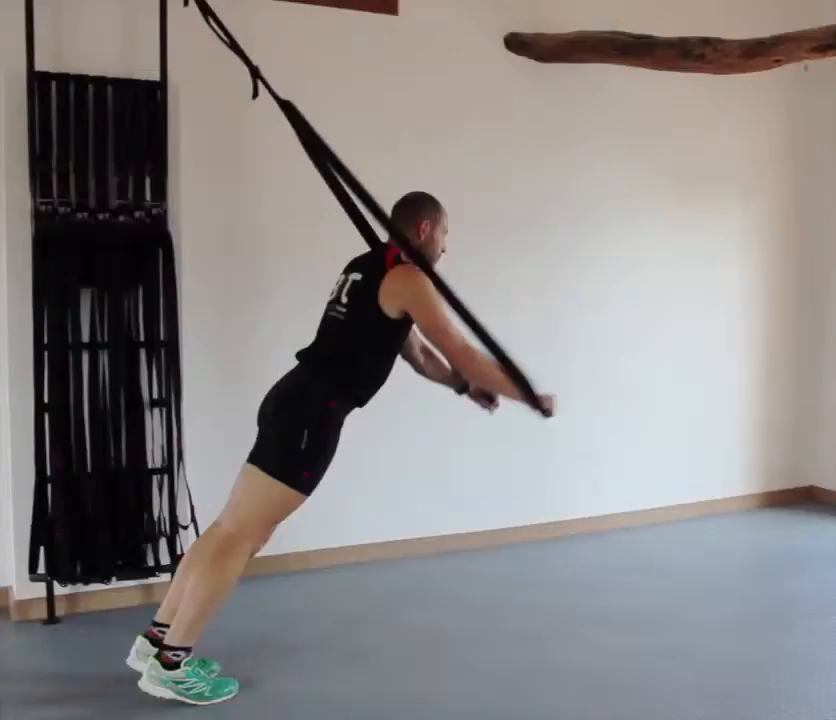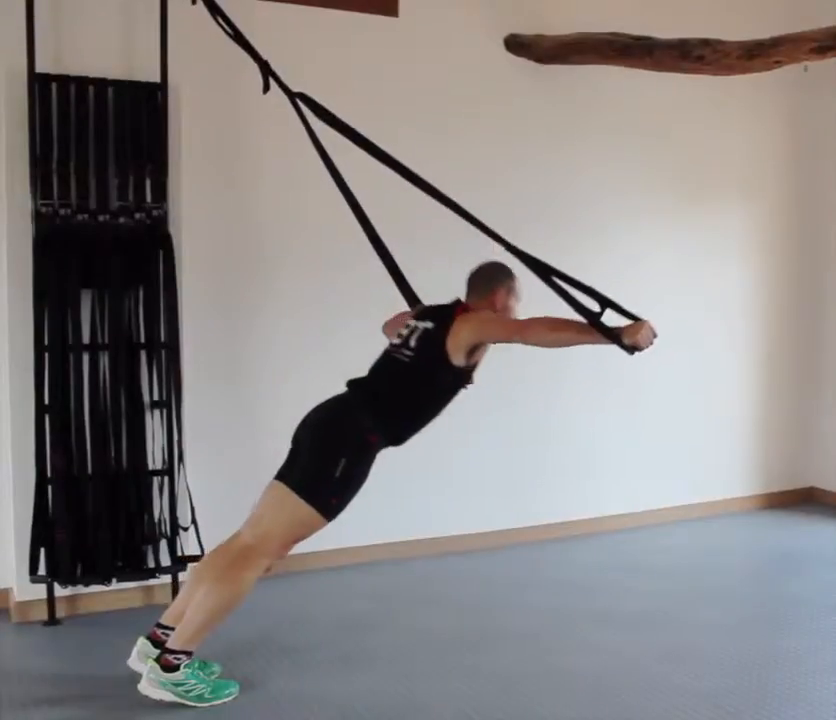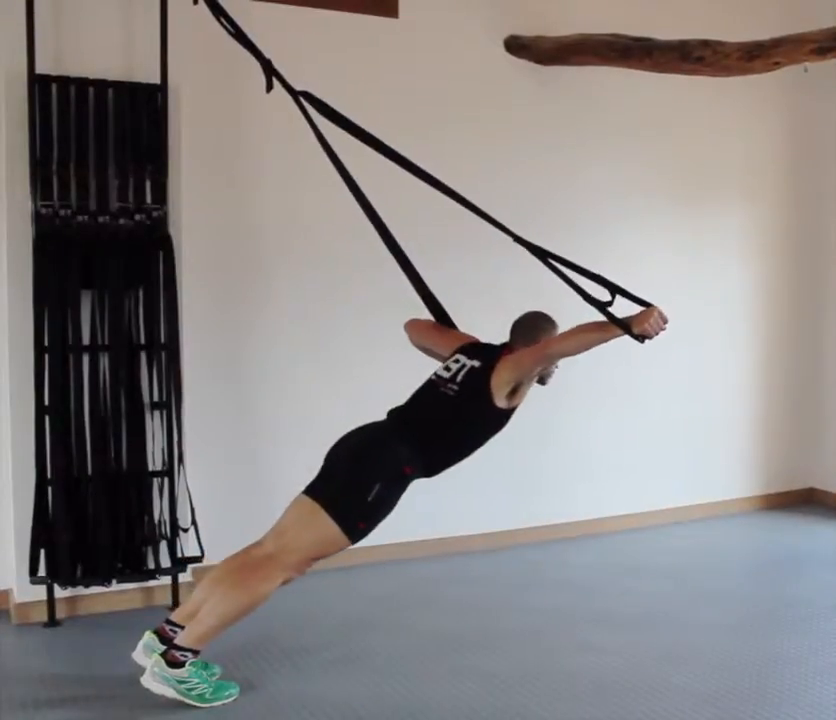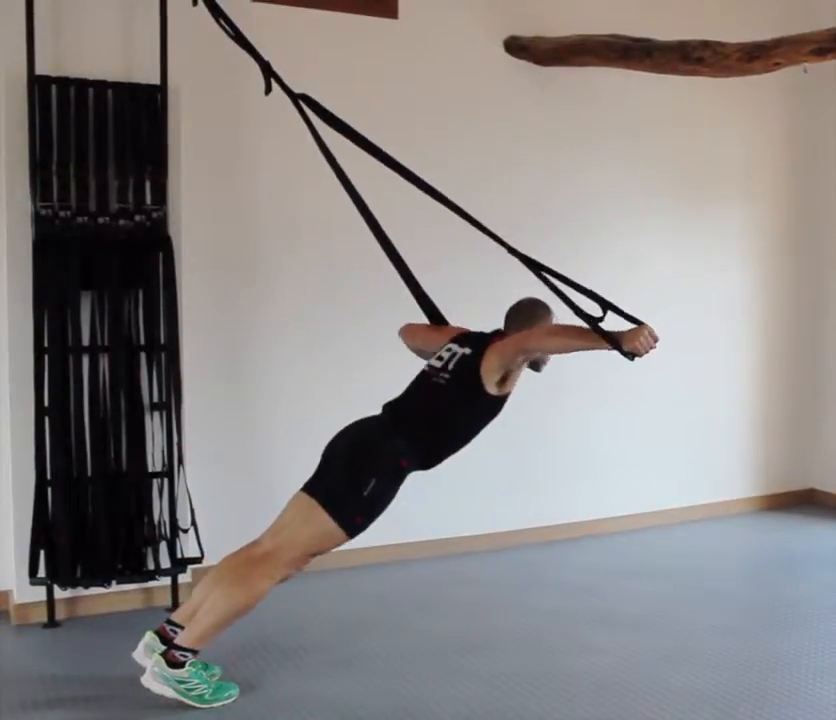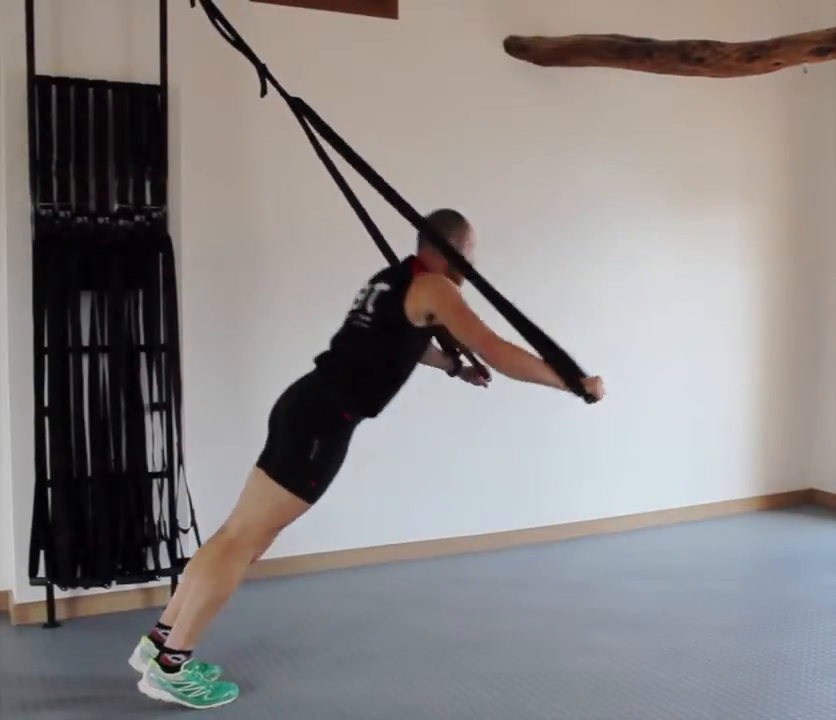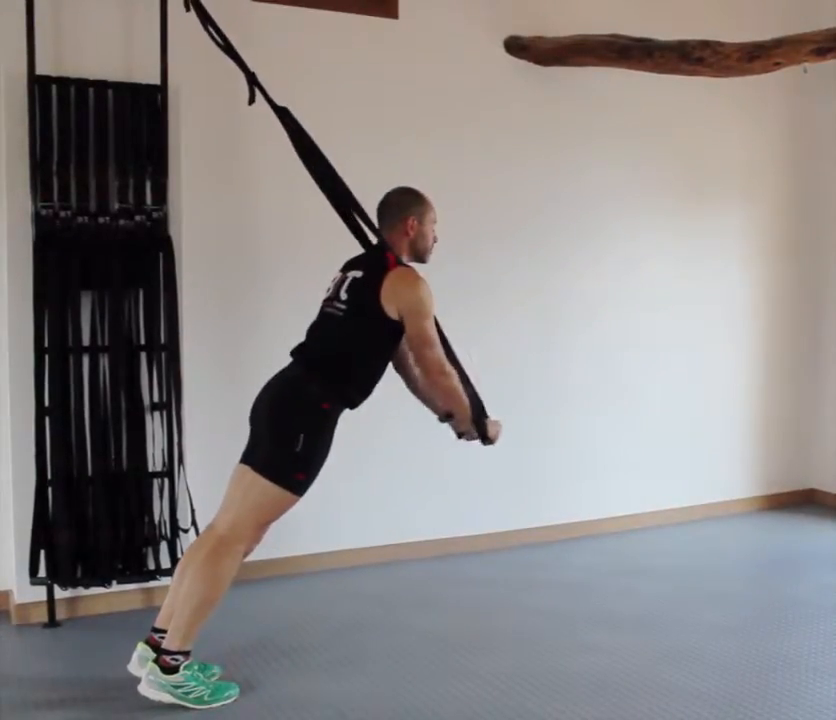
dt=0.7s
person 1, frame 1
left shoulder: (367, 268)
right shoulder: (407, 279)
left elbow: (413, 348)
right elbow: (459, 354)
left wrist: (463, 386)
right wrist: (529, 395)
left hip: (296, 399)
right hip: (312, 413)
left knee: (236, 529)
right knee: (243, 533)
left ankle: (156, 638)
right ankle: (170, 662)
person 1, frame 2
left shoulder: (431, 315)
right shoulder: (474, 326)
left elbow: (391, 327)
right elbow: (537, 331)
right wrist: (621, 334)
left hip: (332, 424)
right hip: (350, 440)
left knee: (254, 540)
right knee: (261, 548)
left ankle: (159, 639)
right ankle: (172, 663)
person 1, frame 3
left shoulder: (471, 349)
right shoulder: (513, 369)
left elbow: (414, 326)
right elbow: (558, 345)
right wrist: (629, 326)
left hip: (365, 447)
right hip: (383, 465)
left knee: (274, 549)
right knee: (282, 558)
left ankle: (166, 635)
right ankle: (177, 661)
person 1, frame 4
left shoulder: (465, 340)
right shoulder: (503, 356)
left elbow: (408, 332)
right elbow: (545, 337)
right wrist: (618, 340)
left hip: (363, 443)
right hip: (379, 461)
left knee: (274, 548)
right knee: (279, 556)
left ankle: (167, 635)
right ankle: (176, 661)
person 1, frame 5
left shoulder: (393, 279)
right shoulder: (434, 287)
right elbow: (497, 350)
left wrist: (460, 369)
right wrist: (575, 384)
left hip: (309, 404)
right hip: (324, 419)
left knee: (241, 533)
right knee: (245, 537)
left ankle: (160, 643)
right ankle: (170, 665)
person 1, frame 6
left shoulder: (359, 270)
right shoulder: (407, 283)
left elbow: (403, 359)
right elbow: (435, 368)
left wrist: (443, 414)
right wrist: (472, 423)
left hip: (288, 398)
right hip: (306, 412)
left knee: (229, 530)
right knee: (235, 536)
left ankle: (157, 645)
right ankle: (169, 666)
